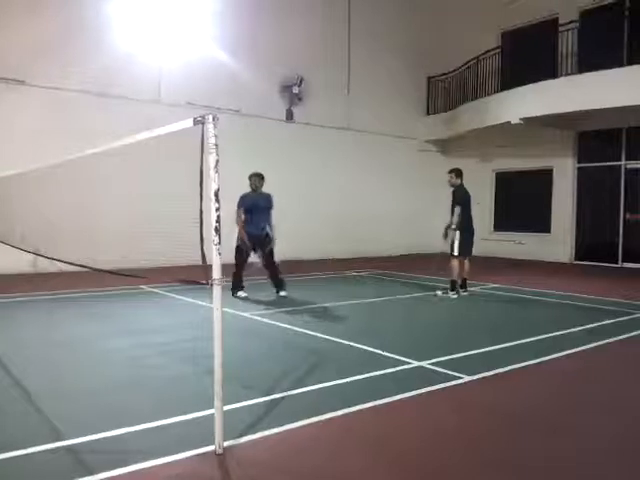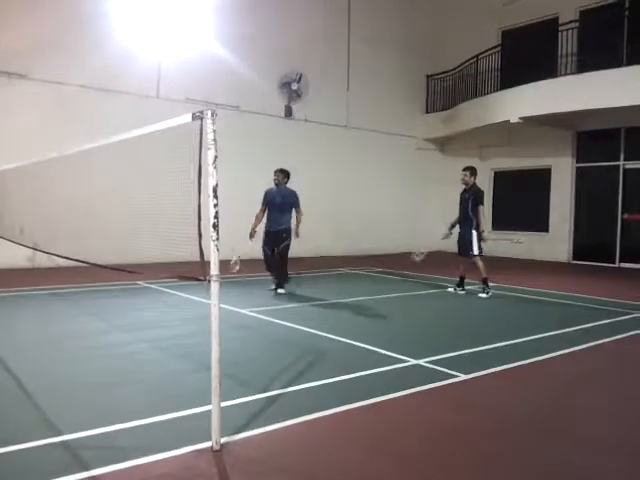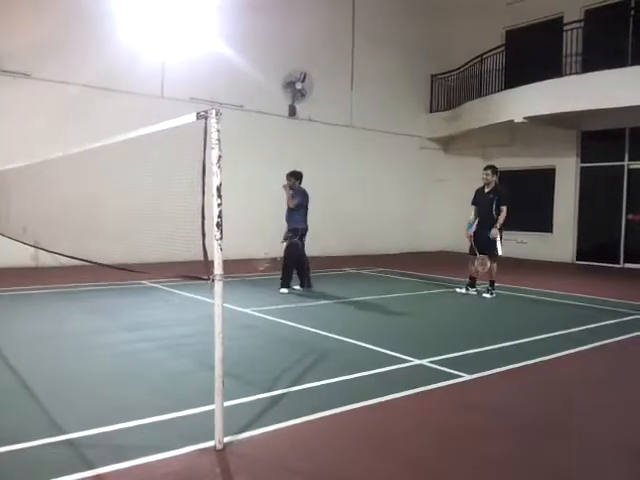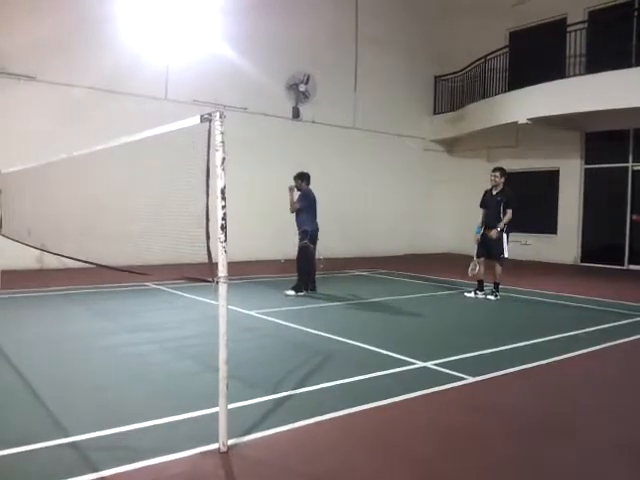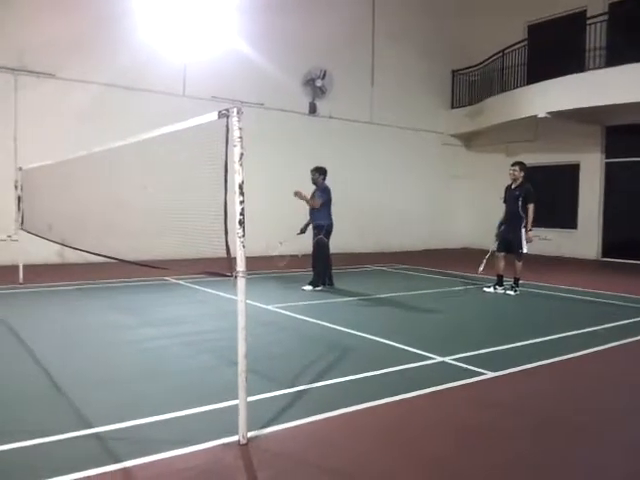
dt=0.5s
person 1, frame 1
left shoulder: (459, 192)
right shoulder: (461, 192)
left elbow: (458, 212)
left wrist: (452, 228)
right wrist: (448, 227)
left hip: (461, 230)
right hip: (466, 230)
left knee: (455, 258)
right knee: (464, 257)
left ankle: (453, 290)
right ankle: (463, 287)
person 1, frame 2
left shoulder: (477, 191)
right shoulder: (464, 192)
left elbow: (481, 212)
left wrist: (482, 231)
right wrist: (451, 227)
left hip: (472, 230)
right hip: (464, 229)
left knee: (475, 257)
right knee: (463, 257)
left ankle: (486, 286)
right ankle: (460, 285)
person 1, frame 3
left shoulder: (499, 192)
right shoulder: (479, 191)
left elbow: (503, 212)
left wrist: (497, 228)
right wrist: (470, 227)
left hip: (491, 231)
right hip: (479, 230)
left knee: (492, 258)
right knee: (473, 256)
left ankle: (491, 288)
right ankle: (471, 286)
person 1, frame 4
left shoulder: (507, 194)
right shoulder: (487, 193)
left elbow: (509, 215)
left wrist: (497, 229)
right wrist: (478, 231)
left hip: (499, 233)
right hip: (485, 233)
left knee: (497, 261)
right knee: (480, 260)
left ankle: (496, 291)
right ankle: (480, 289)
person 1, frame 5
left shoulder: (526, 188)
right shoulder: (508, 188)
left elbow: (530, 209)
left wrist: (529, 229)
right wrist: (499, 226)
left hip: (519, 229)
right hip: (506, 228)
left knee: (518, 257)
right knee: (499, 254)
left ankle: (515, 286)
right ankle: (499, 284)
person 2, frame 1
left shoulder: (267, 197)
right shoulder: (245, 198)
right elbow: (239, 217)
left wrist: (271, 233)
right wrist: (242, 233)
left hip: (263, 236)
right hip: (248, 235)
left knee: (270, 262)
right knee: (240, 263)
left ankle: (280, 288)
right ankle: (237, 289)
person 2, frame 2
left shoulder: (291, 194)
right shoulder: (269, 192)
left elbow: (298, 212)
right elbow: (261, 212)
left wrist: (297, 227)
right wrist: (254, 227)
left hip: (284, 231)
right hip: (269, 231)
left knee: (282, 259)
right knee: (268, 258)
left ankle: (280, 285)
right ankle: (281, 279)
person 2, frame 3
left shoulder: (301, 192)
right shoulder: (295, 193)
left elbow: (291, 204)
left wrist: (287, 191)
right wrist: (287, 232)
left hip: (297, 229)
right hip: (294, 229)
left knee: (289, 256)
right knee: (299, 257)
left ankle: (285, 285)
right ankle: (305, 283)
person 2, frame 4
left shoulder: (305, 194)
right shoulder: (307, 194)
left elbow: (292, 209)
left wrist: (291, 193)
left hip: (307, 231)
right hip: (308, 231)
left knee: (302, 260)
right knee: (308, 260)
left ankle: (299, 288)
right ankle: (310, 286)
person 2, frame 5
left shoulder: (324, 189)
right shoulder: (318, 190)
left elbow: (316, 204)
left wrist: (302, 196)
right wrist: (306, 225)
left hip: (323, 226)
right hip: (319, 226)
left knee: (318, 255)
right knee: (323, 255)
left ankle: (316, 283)
right ankle: (327, 281)
